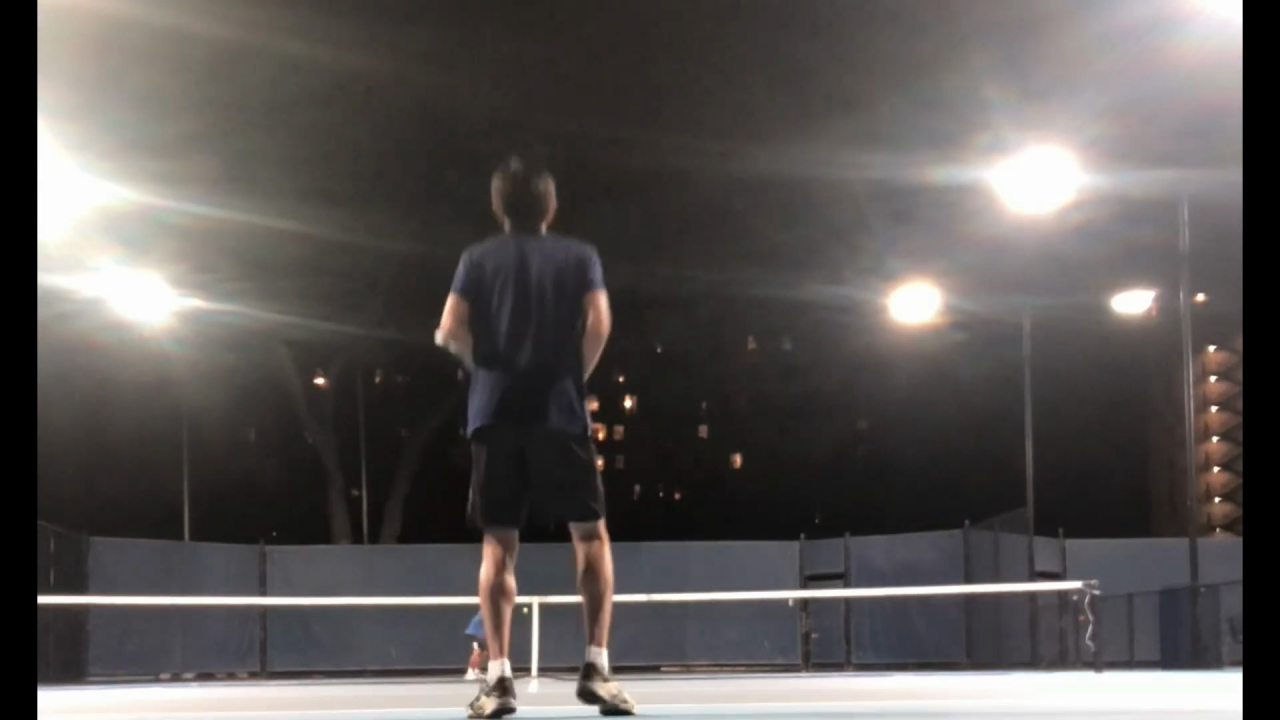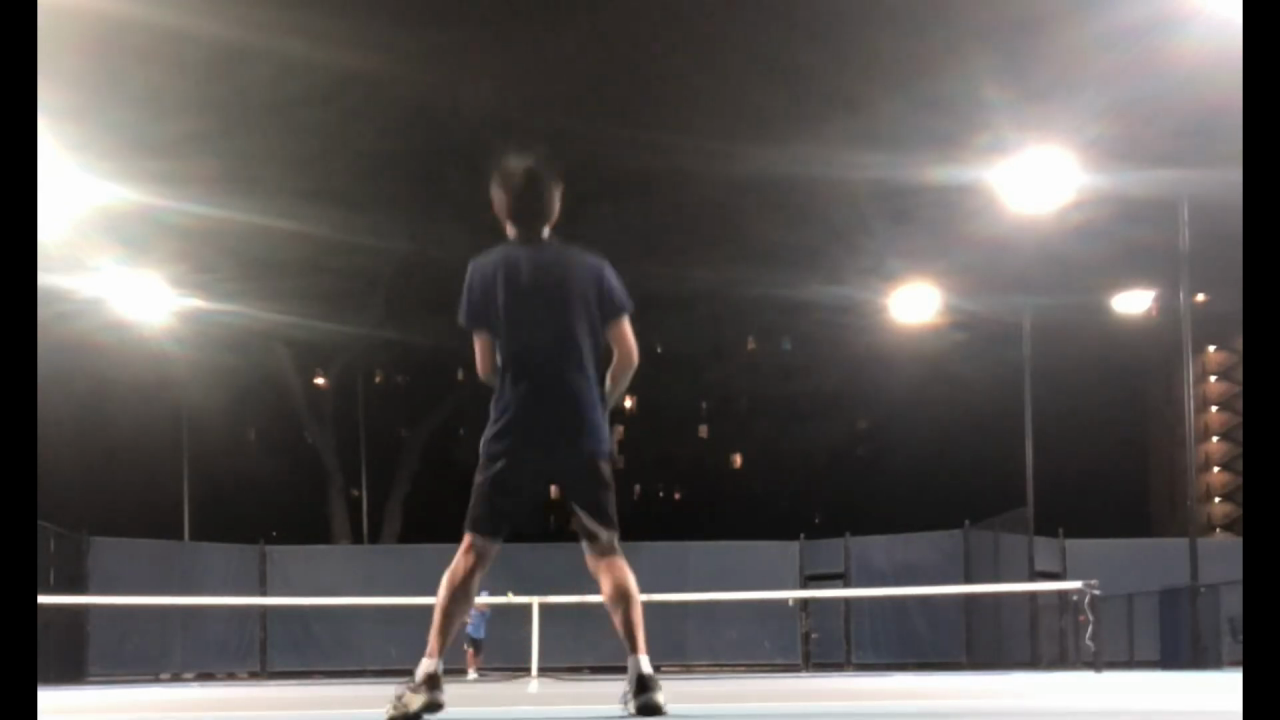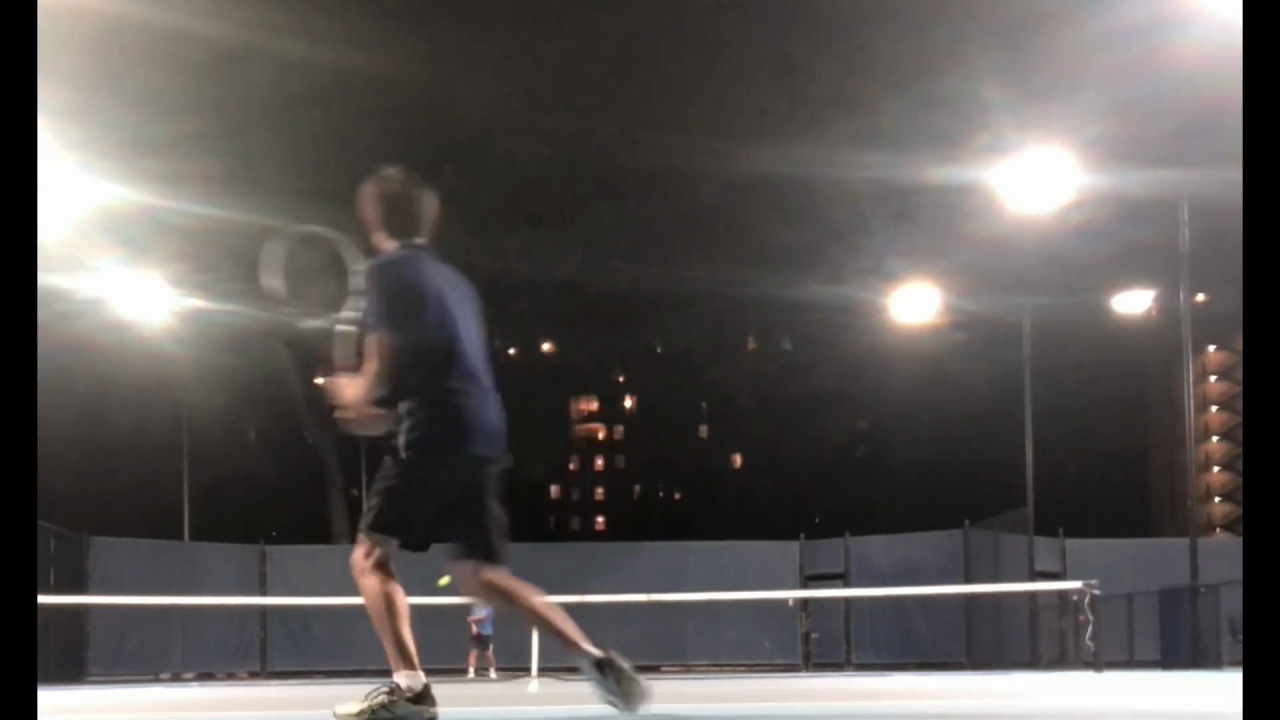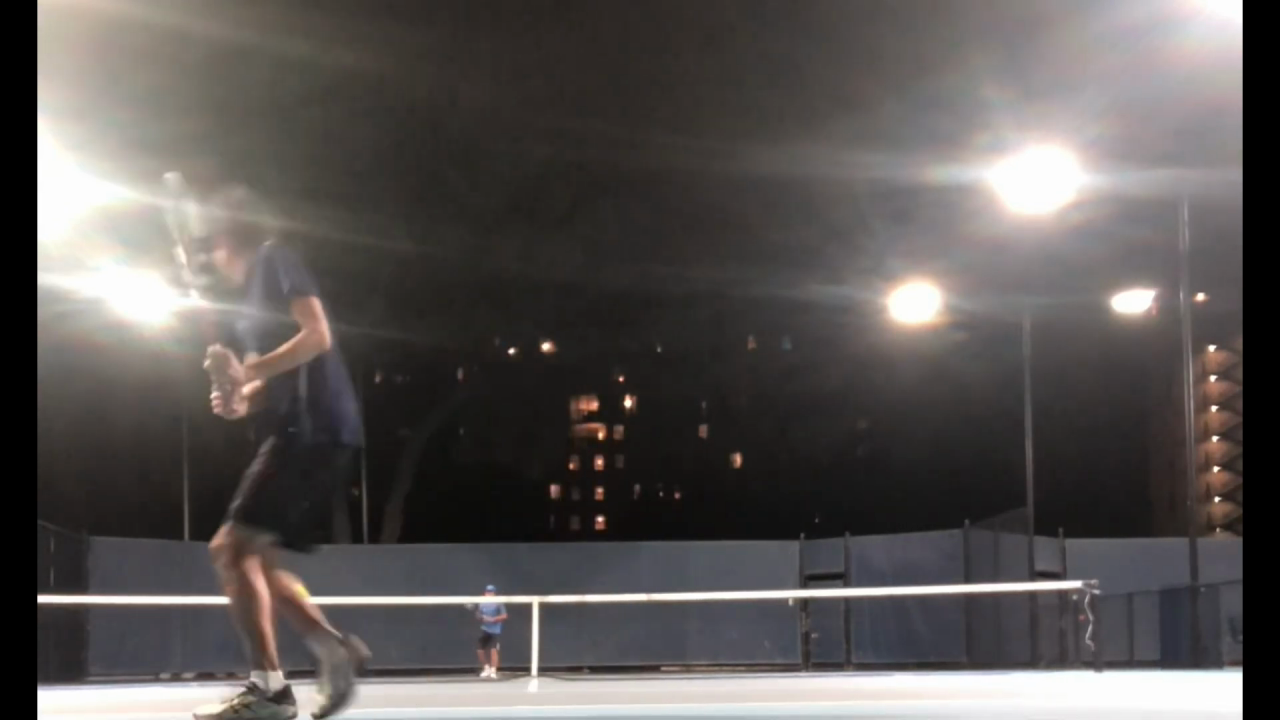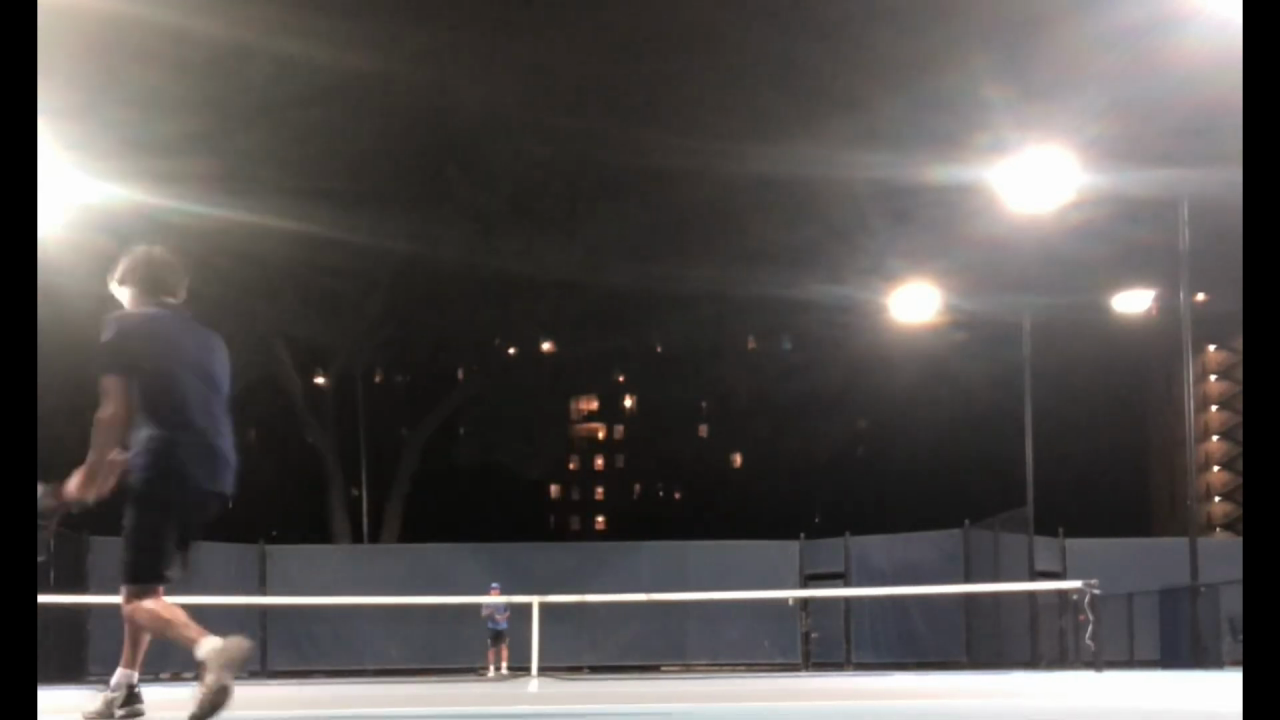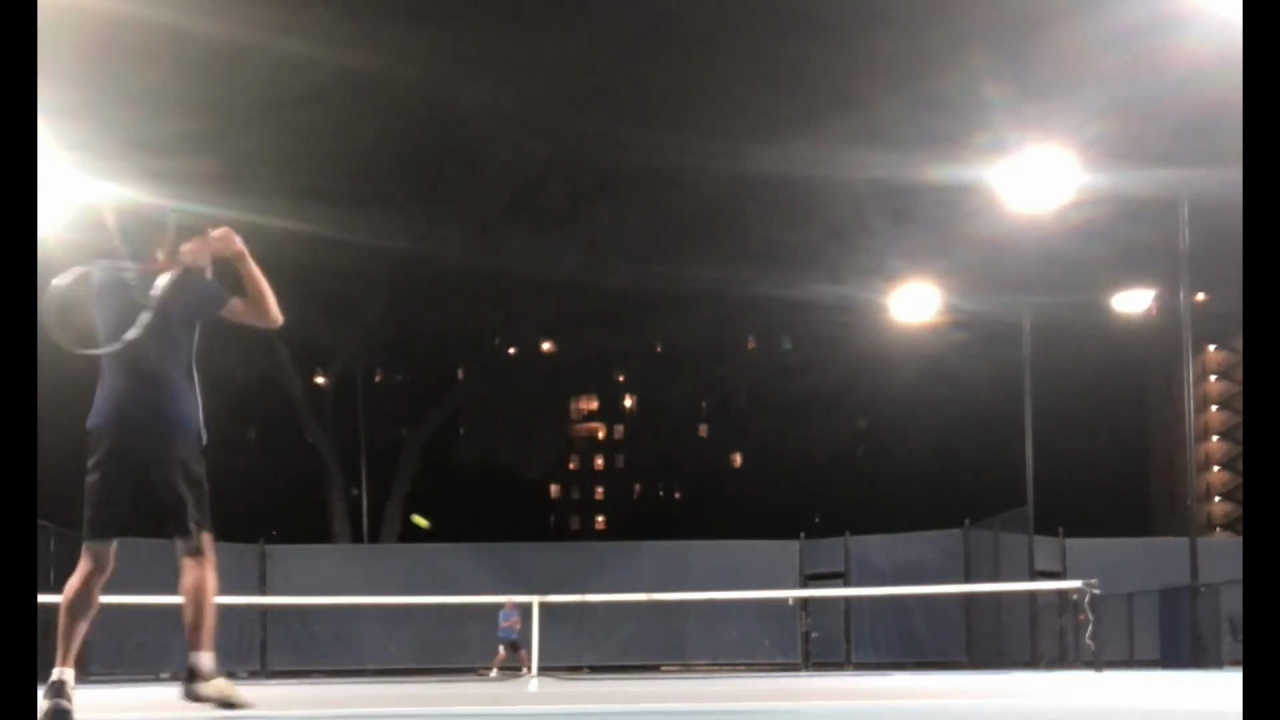
dt=0.4s
person 1, frame 1
left shoulder: (476, 258)
right shoulder: (580, 255)
left elbow: (450, 330)
right elbow: (599, 322)
right wrist: (577, 379)
left hip: (494, 414)
right hip: (558, 413)
left knee: (498, 547)
right knee: (591, 539)
right ankle: (595, 665)
person 1, frame 2
left shoulder: (485, 270)
right shoulder: (593, 269)
left elbow: (486, 368)
right elbow: (627, 355)
left hip: (514, 431)
right hip: (583, 434)
left knee: (474, 554)
right knee: (606, 557)
right ankle: (641, 675)
person 1, frame 3
left shoulder: (387, 269)
right shoulder: (456, 282)
left elbow: (379, 372)
left wrist: (353, 393)
right wrist: (386, 405)
left hip: (431, 439)
right hip: (482, 437)
left knee: (370, 558)
right knee: (483, 576)
right ankle: (597, 660)
person 1, frame 4
left shoulder: (274, 258)
right shoulder: (254, 297)
left elbow: (319, 338)
right elbow: (270, 384)
left wrist: (247, 376)
right wrist: (240, 394)
left hip: (313, 427)
right hip: (301, 431)
left knee: (232, 550)
right knee: (252, 556)
right ankle: (334, 647)
person 1, frame 5
left shoulder: (124, 327)
right shoulder: (211, 342)
left elbow: (113, 415)
left wrist: (88, 475)
right wrist: (120, 466)
left hip: (165, 474)
right hip: (212, 476)
left knee: (140, 599)
right knee: (143, 579)
left ankle: (215, 650)
person 1, frame 6
left shoulder: (102, 283)
right shoulder: (188, 283)
right elbow: (271, 318)
left wrist: (189, 263)
right wrist: (239, 254)
left hip: (114, 430)
right hip: (174, 433)
left knee: (95, 560)
right knee: (198, 552)
right ankle: (201, 670)
